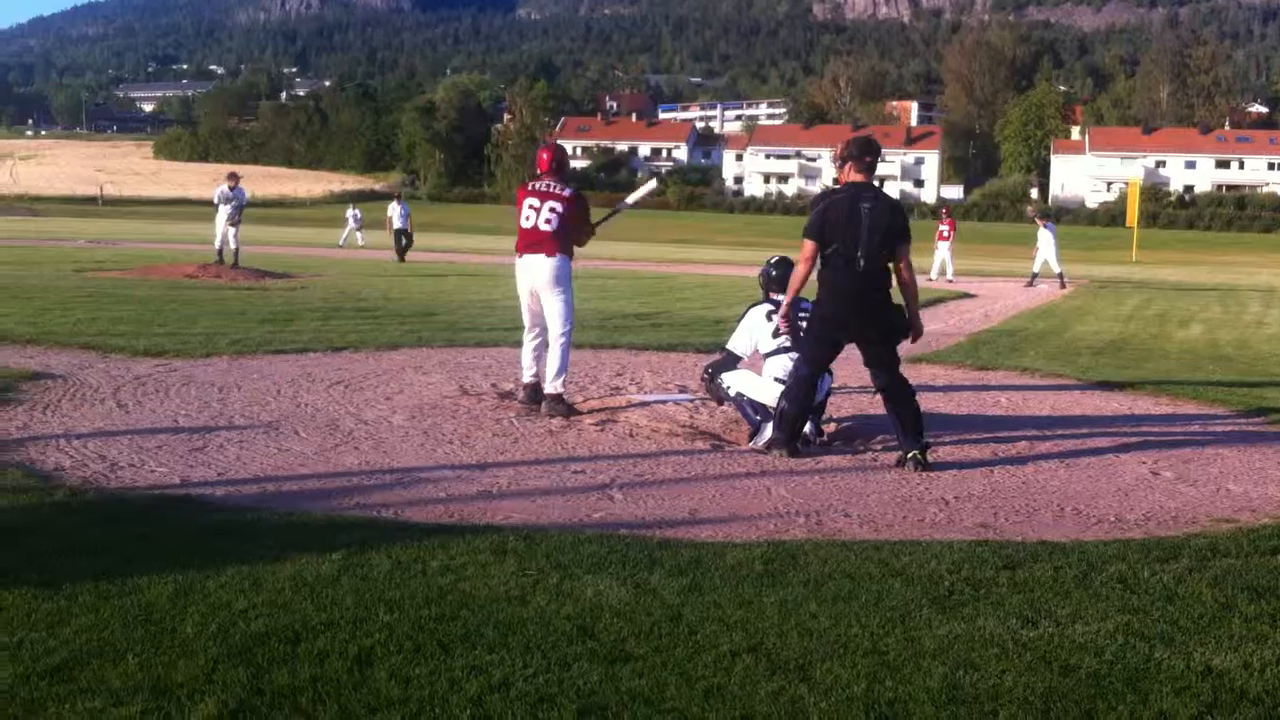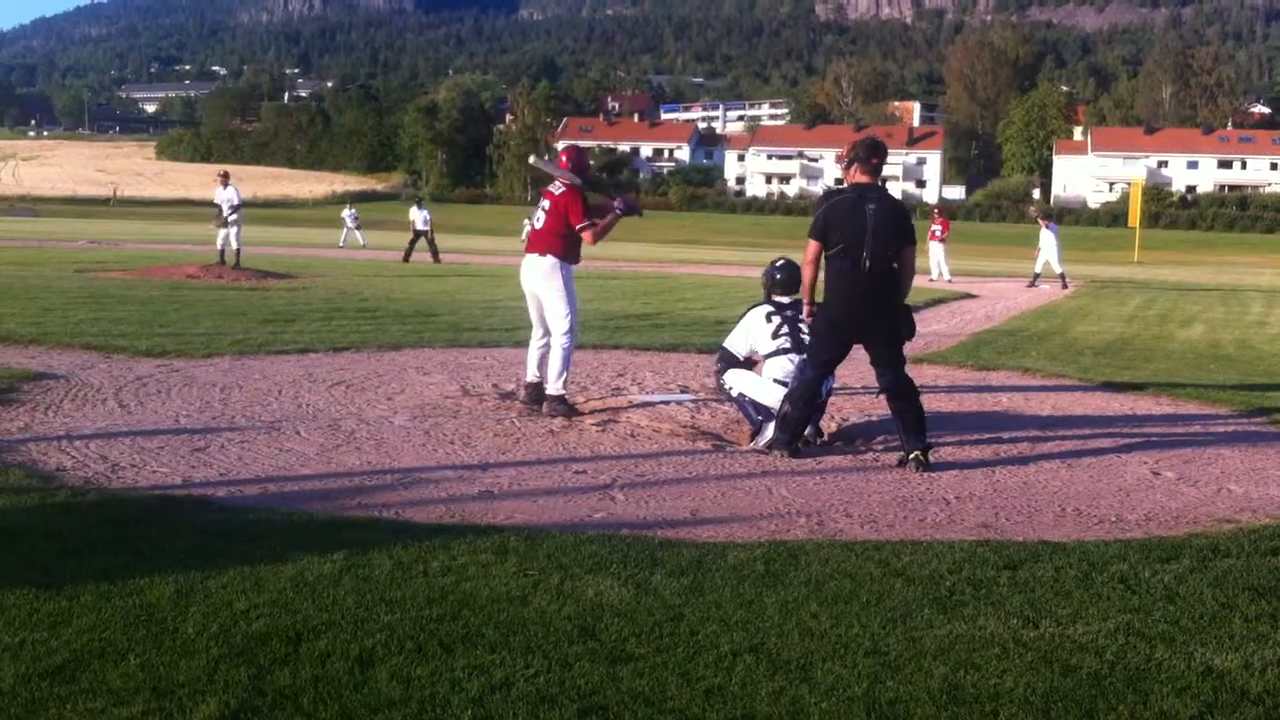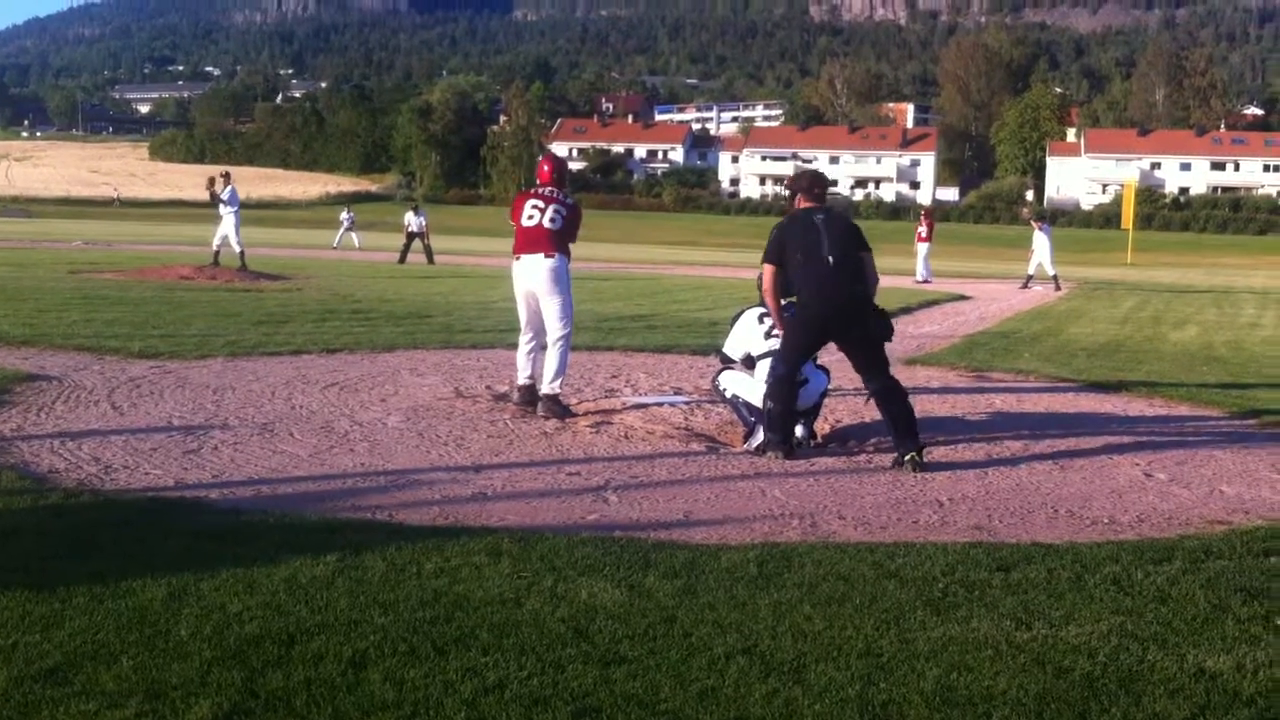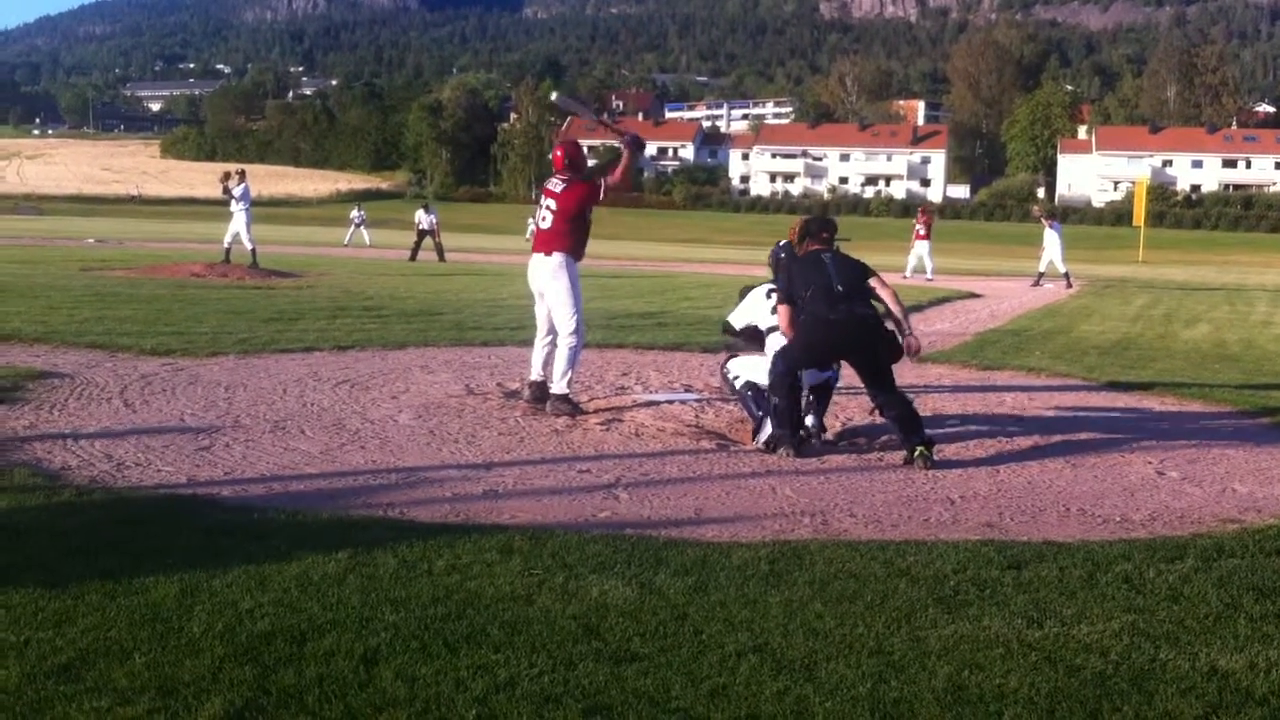
dt=0.7s
person 1, frame 1
left shoulder: (828, 203)
right shoulder: (892, 208)
left elbow: (807, 259)
right elbow: (904, 268)
left wrist: (787, 303)
right wrist: (913, 313)
left hip: (833, 306)
right hip: (875, 307)
left knee: (806, 370)
right knee: (889, 376)
left ankle: (783, 439)
right ankle: (914, 449)
person 1, frame 2
left shoulder: (832, 203)
right shoulder: (897, 209)
left elbow: (811, 260)
right elbow: (907, 268)
left wrist: (808, 301)
right wrist: (893, 304)
left hip: (839, 307)
right hip: (883, 308)
left knee: (812, 371)
right knee: (894, 377)
left ankle: (784, 439)
right ankle: (916, 449)
person 1, frame 3
left shoulder: (785, 228)
right shoulder: (845, 223)
left elbow: (769, 286)
right elbow: (872, 277)
left wrist: (781, 323)
right wrist: (861, 312)
left hip: (812, 306)
right hip: (855, 304)
left knee: (784, 368)
right knee: (879, 378)
left ankle: (777, 442)
right ankle: (910, 448)
person 1, frame 4
left shoulder: (792, 268)
right shoulder: (853, 264)
left elbow: (786, 326)
right elbow: (886, 293)
left wrist: (806, 352)
right wrist: (906, 332)
left hip: (823, 329)
right hip: (865, 328)
left knee: (783, 366)
right knee: (885, 390)
left ankle: (785, 440)
right ankle: (919, 446)
person 2, frame 1
left shoulder: (525, 191)
right shoulder: (574, 198)
right elbow: (579, 240)
right wrist: (587, 230)
left hip: (524, 263)
right hip: (552, 265)
left knee: (533, 330)
right knee: (559, 332)
left ankle: (529, 388)
right ankle: (552, 397)
person 2, frame 2
left shoulder: (553, 189)
right shoulder: (572, 194)
left elbow: (587, 216)
right elbow: (591, 236)
left wrist: (616, 209)
right wrist: (617, 212)
left hip: (531, 265)
right hip: (551, 267)
left knee: (541, 331)
right knee: (563, 333)
left ankle: (532, 387)
right ankle: (554, 397)
person 2, frame 3
left shoulder: (522, 198)
right shoulder: (571, 207)
left hip: (521, 265)
right hip: (551, 265)
left knee: (530, 332)
right knee: (559, 335)
left ankle: (524, 389)
right ankle: (549, 397)
person 2, frame 4
left shoulder: (550, 185)
right shoulder: (580, 189)
left elbow: (602, 181)
right elbow: (616, 181)
left wrist: (625, 153)
right wrist: (629, 151)
left hip: (538, 263)
right hip: (558, 264)
left knee: (546, 330)
right knee: (570, 332)
left ankle: (536, 386)
right ankle: (558, 396)
person 3, frame 1
left shoulder: (758, 312)
right shoulder: (810, 309)
left elbow: (731, 357)
left wrist: (710, 372)
left hip: (777, 392)
left knee: (724, 377)
right knee: (824, 374)
left ankle: (766, 425)
right ankle: (809, 424)
person 3, frame 2
left shoulder: (759, 313)
left elbow: (727, 356)
left wrist: (749, 361)
left hip: (778, 394)
left knee: (727, 376)
left ankle: (767, 425)
right ankle: (809, 425)
person 3, frame 3
left shoulder: (751, 315)
left elbow: (726, 357)
right hip: (805, 395)
left knee: (722, 378)
right knee: (821, 374)
left ankle: (760, 426)
right ankle: (803, 426)
person 3, frame 4
left shoulder: (762, 292)
left elbow: (729, 328)
right hip: (815, 369)
left knee: (731, 367)
right knee: (831, 367)
left ankle: (767, 422)
right ankle: (813, 419)
